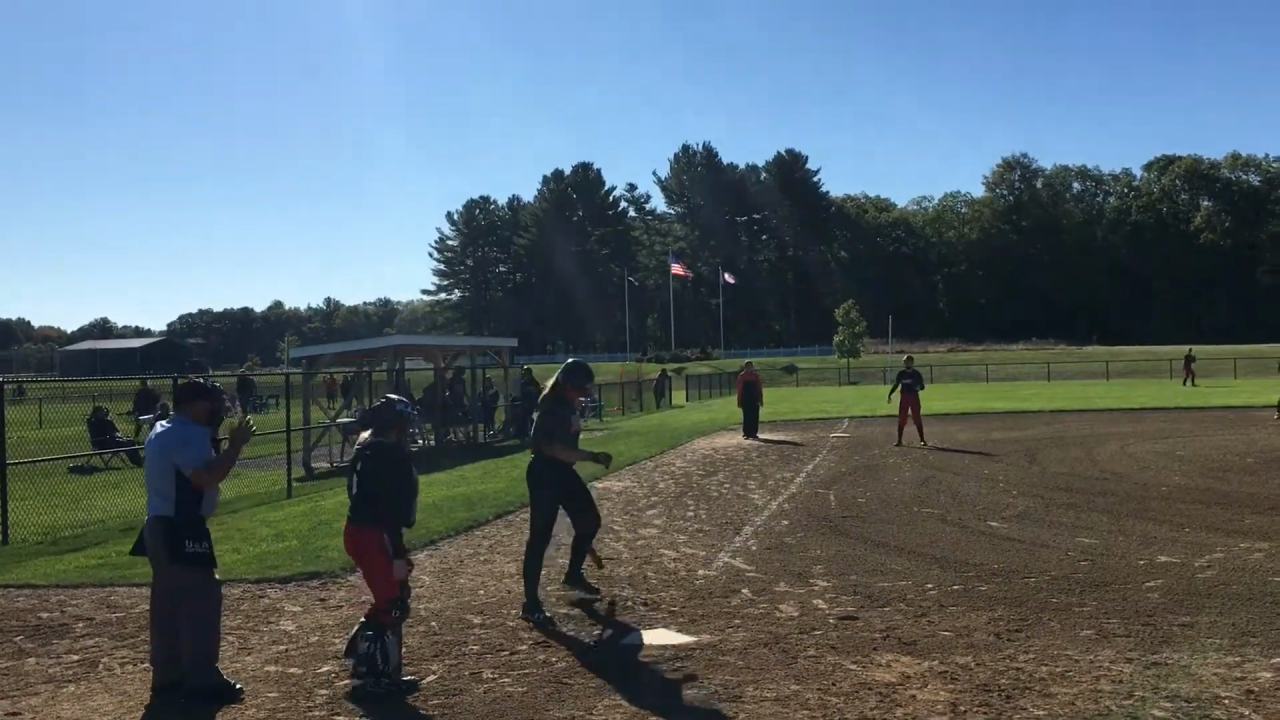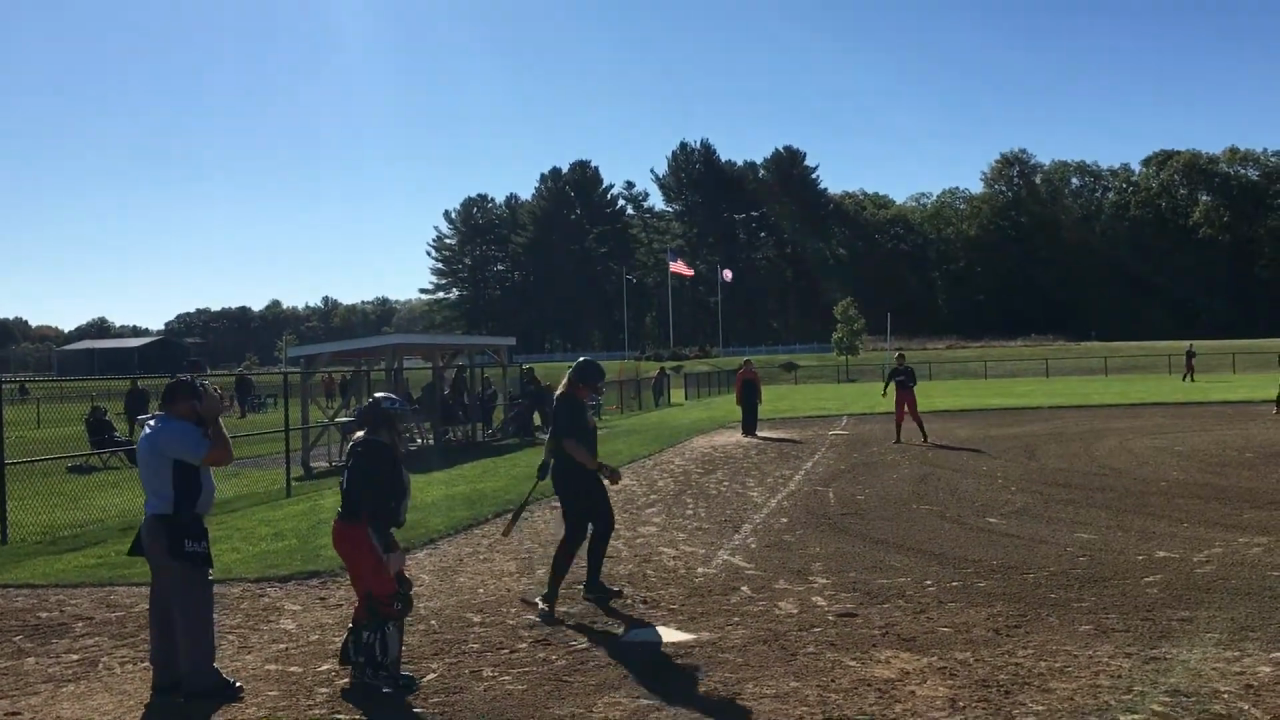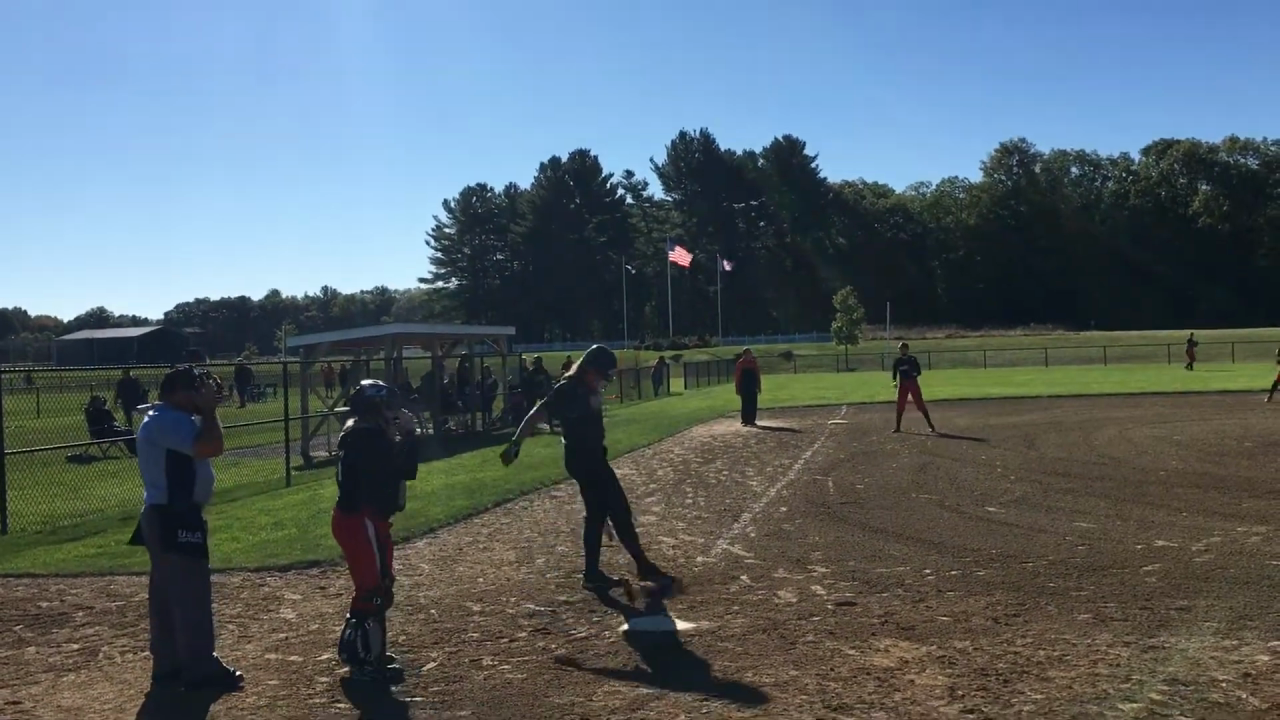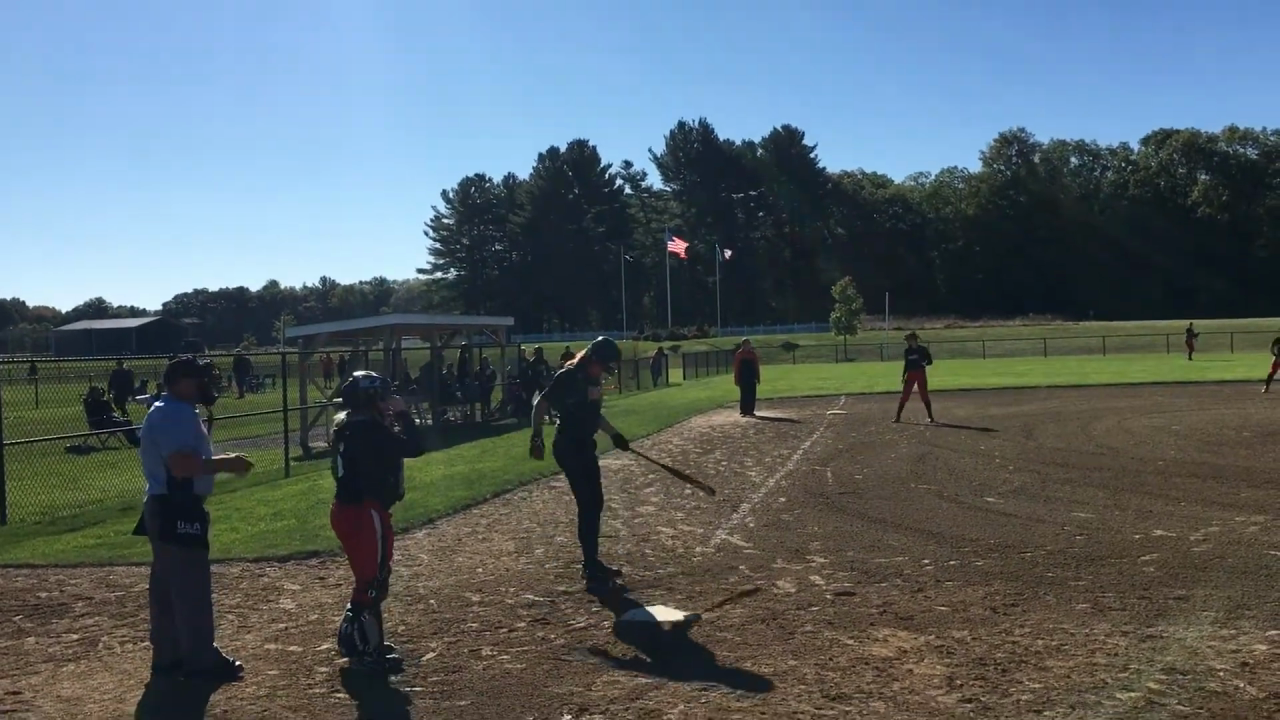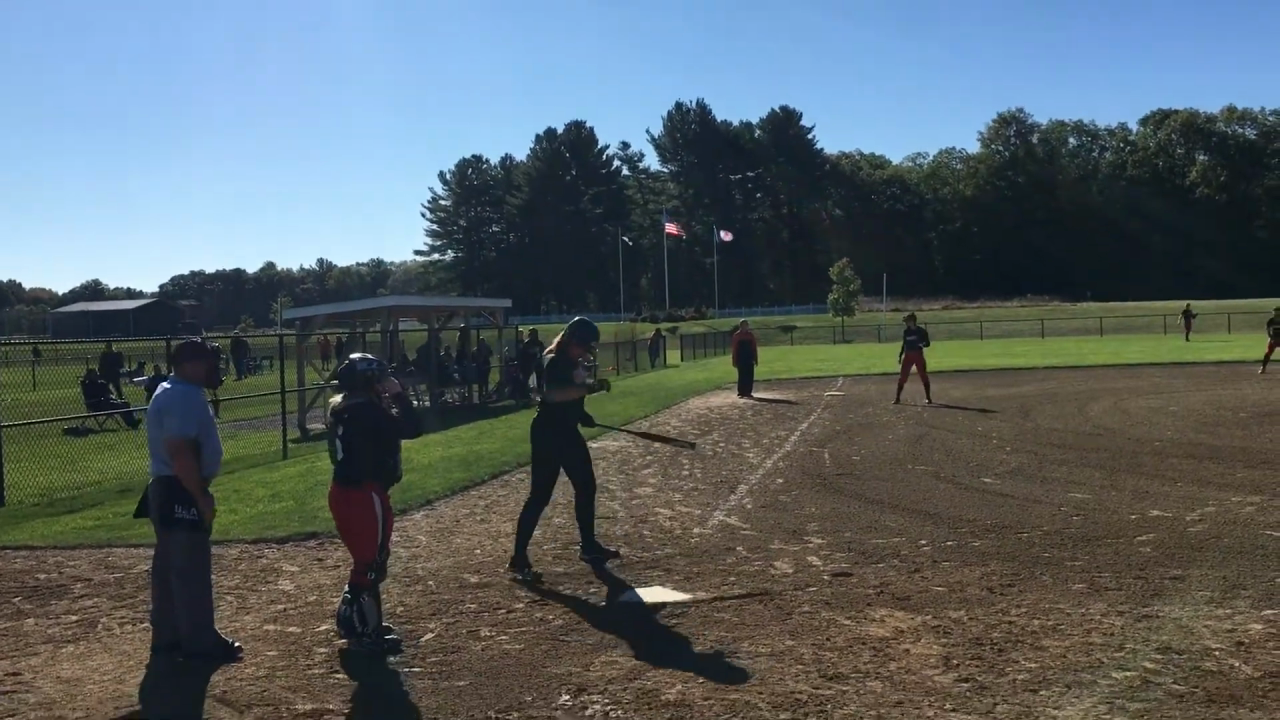
dt=0.3s
person 1, frame 1
left shoulder: (164, 430)
right shoulder: (188, 434)
right elbow: (208, 479)
left wrist: (222, 440)
right wrist: (236, 443)
left hip: (161, 527)
right hip: (182, 532)
left knee: (167, 604)
right knee: (200, 602)
left ankle: (169, 676)
right ankle: (201, 680)
person 1, frame 2
left shoulder: (156, 430)
right shoulder: (175, 431)
left elbow: (204, 454)
right elbow: (222, 456)
left wrist: (206, 422)
right wrist: (213, 418)
left hip: (160, 526)
right hip: (178, 529)
left knee: (165, 603)
right knee: (193, 603)
left ankle: (168, 675)
right ankle: (201, 680)
person 1, frame 3
left shoulder: (160, 419)
right shoulder: (171, 420)
left elbow: (199, 447)
right elbow: (210, 447)
left wrist: (204, 411)
right wrist: (208, 408)
left hip: (162, 517)
right hip: (176, 520)
left knee: (166, 592)
right knee: (191, 592)
left ankle: (168, 664)
right ankle: (201, 669)
person 1, frame 4
left shoulder: (169, 411)
right shoulder: (175, 413)
right elbow: (182, 465)
right wrist: (225, 463)
left hip: (166, 508)
right hip: (177, 511)
left knee: (167, 583)
right knee: (192, 584)
left ankle: (168, 655)
right ankle: (201, 660)
person 1, frame 5
left shoulder: (168, 392)
right shoulder: (186, 396)
right elbow: (181, 453)
right wrist: (202, 499)
left hip: (165, 489)
right hip: (181, 494)
left knee: (169, 564)
right knee: (192, 567)
left ankle: (167, 636)
right ankle: (200, 642)
person 2, frame 1
left shoulder: (366, 449)
right shoulder: (391, 455)
right elbow: (391, 509)
right wrist: (397, 553)
left hip: (358, 531)
right hip: (374, 536)
left knee: (386, 599)
right knee: (392, 606)
left ankle: (365, 663)
right ankle: (382, 677)
person 2, frame 2
left shoulder: (364, 447)
right shoulder: (379, 452)
right elbow: (376, 506)
right wrist: (390, 548)
left hip: (350, 530)
right hip: (362, 533)
left knee: (372, 600)
right knee: (394, 598)
left ankle: (363, 666)
right ankle: (381, 670)
person 2, frame 3
left shoulder: (356, 434)
right shoulder: (371, 438)
left elbow: (392, 467)
right elbow: (406, 470)
left wrist: (398, 435)
right wrist: (409, 433)
left hip: (350, 518)
right hip: (365, 521)
left knee: (367, 589)
right knee: (377, 593)
left ankle: (362, 653)
right ankle: (366, 662)
person 2, frame 4
left shoulder: (347, 427)
right shoulder: (370, 430)
left elbow: (387, 449)
right elbow: (414, 447)
left wrist: (391, 419)
right wrist: (402, 414)
left hip: (347, 510)
right hip: (366, 513)
left knee: (368, 580)
right knee: (372, 584)
left ankle: (360, 642)
right ankle: (365, 653)
person 2, frame 5
left shoulder: (340, 410)
right shoulder: (369, 412)
right elbow: (412, 429)
left wrist: (388, 400)
right wrist: (399, 395)
left hip: (343, 493)
right hip: (365, 496)
left knee: (365, 561)
right knee: (371, 565)
left ankle: (358, 624)
right ankle: (364, 634)
person 3, frame 1
left shoulder: (566, 404)
right shoulder: (554, 407)
right elbow: (553, 449)
right wrist: (593, 457)
left hip: (563, 473)
right hip: (545, 475)
left knee: (589, 521)
right knee: (540, 537)
left ankle: (574, 575)
right ankle: (530, 603)
person 3, frame 2
left shoulder: (574, 402)
right shoulder: (568, 405)
left elbow: (555, 435)
right elbow: (571, 444)
left wrist: (547, 461)
right wrist: (601, 468)
left hip: (583, 472)
right hip: (570, 475)
left knee: (604, 524)
right knee: (575, 534)
left ankle: (593, 585)
right ankle: (549, 596)
person 3, frame 3
left shoulder: (591, 388)
right shoulder: (569, 388)
right elbow: (538, 414)
right wrist: (515, 443)
left hip: (592, 455)
right hip: (582, 457)
left knee: (597, 513)
right knee: (619, 508)
left ankle: (592, 574)
right ankle: (644, 567)
person 3, frame 4
left shoulder: (593, 379)
right shoulder: (569, 377)
right elbow: (541, 404)
left wrist: (614, 434)
right wrist: (537, 437)
left hip: (583, 446)
right hip: (569, 447)
left knee: (590, 504)
right knee: (590, 504)
left ankle: (591, 564)
right ankle: (592, 568)
person 3, frame 5
left shoulder: (572, 361)
right shoulder: (557, 361)
right elbow: (553, 394)
left wrist: (580, 413)
right wrist: (588, 388)
left hip: (567, 431)
right hip: (547, 433)
left knee: (585, 487)
right knee: (541, 495)
left ankle: (589, 546)
right ankle: (519, 559)
